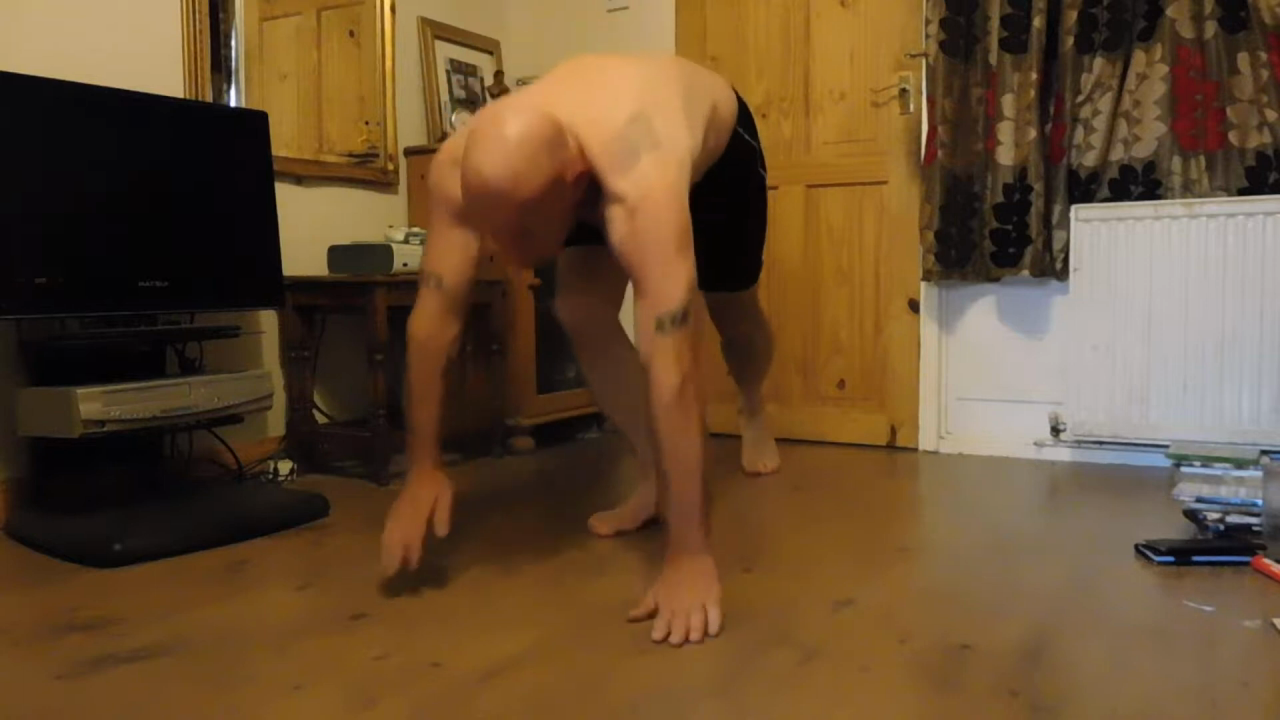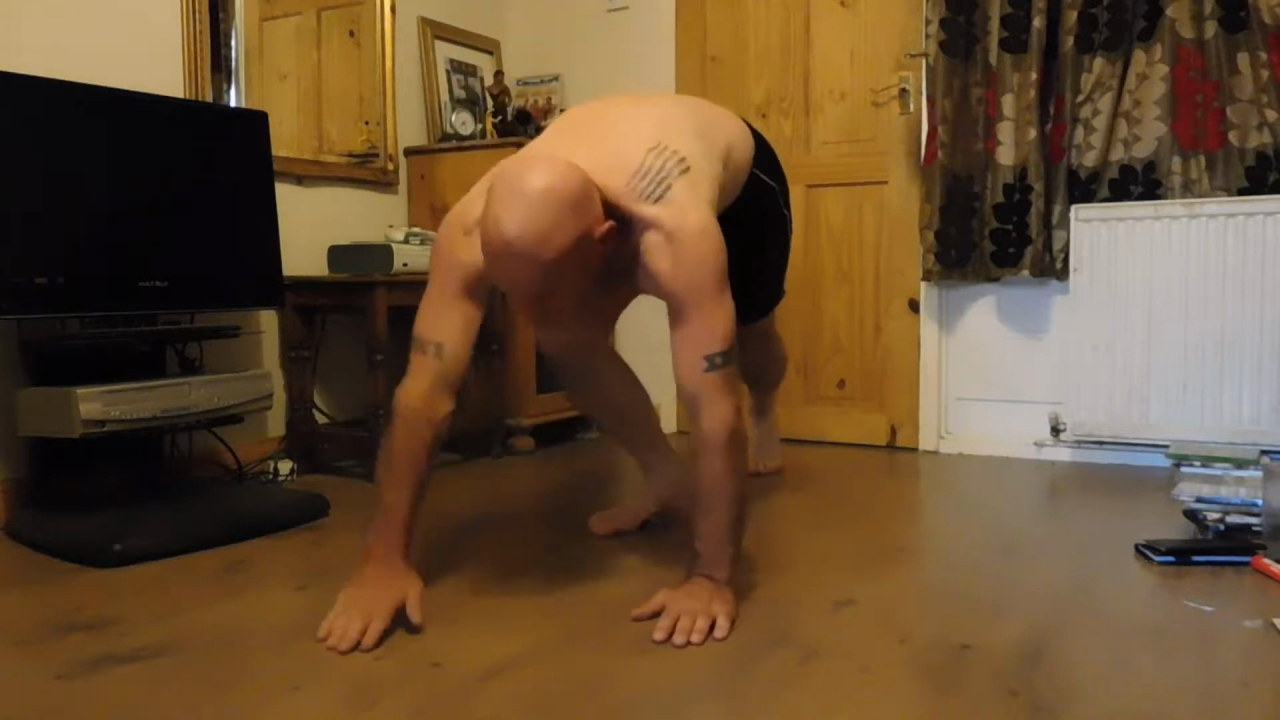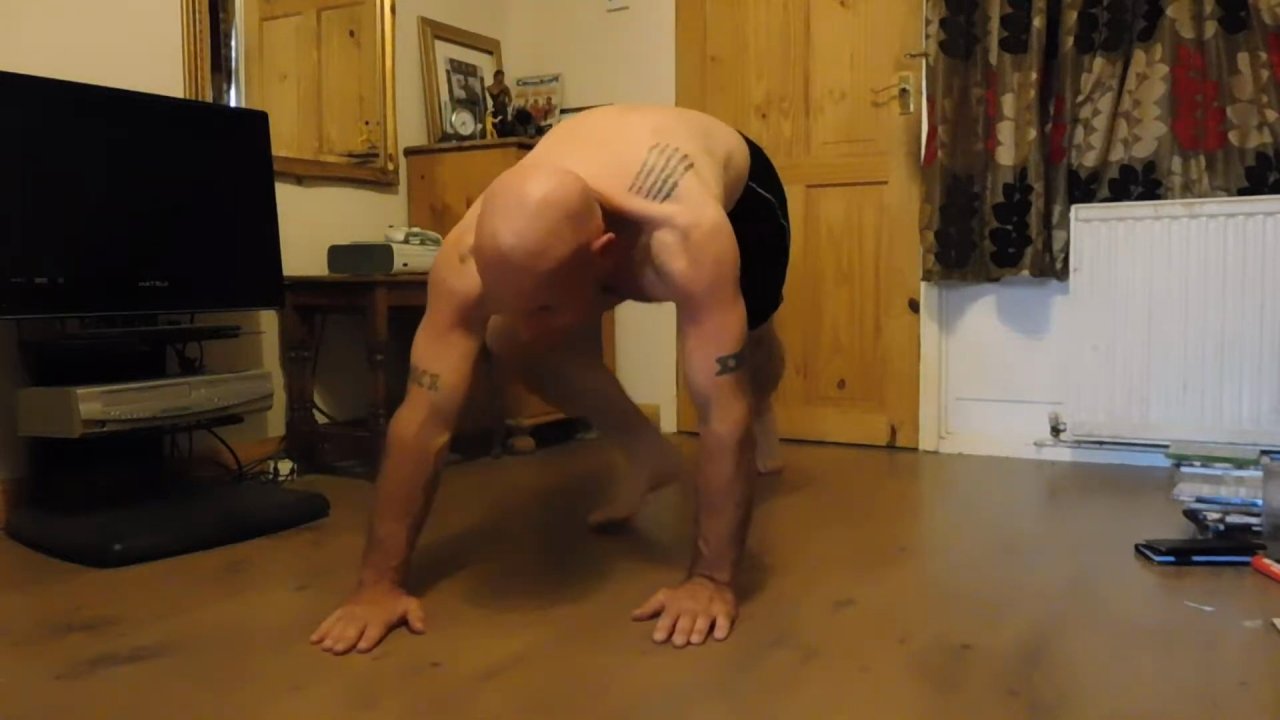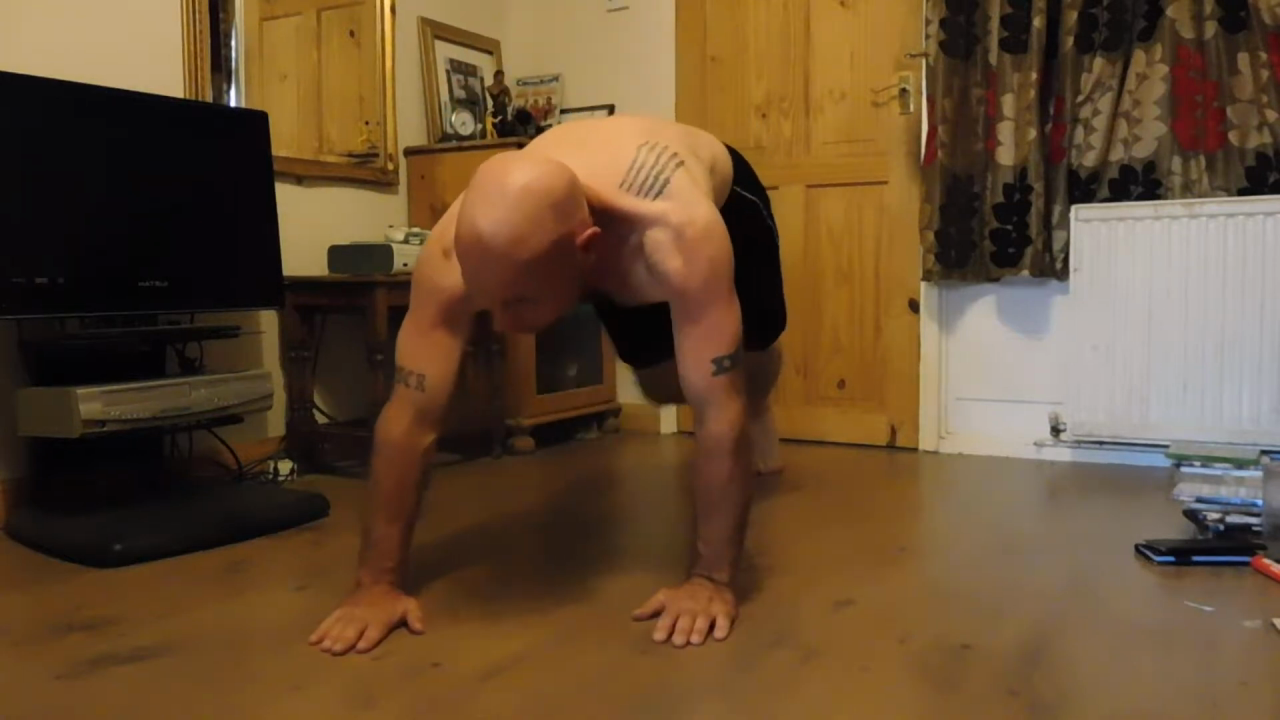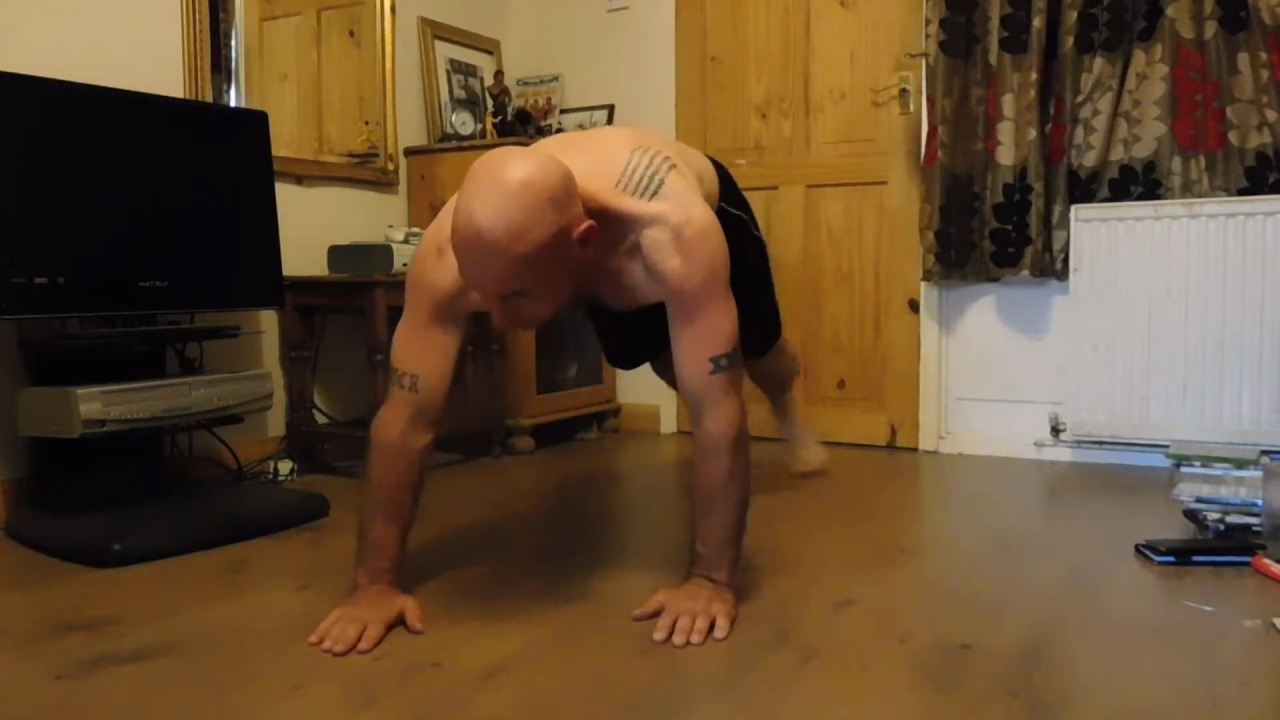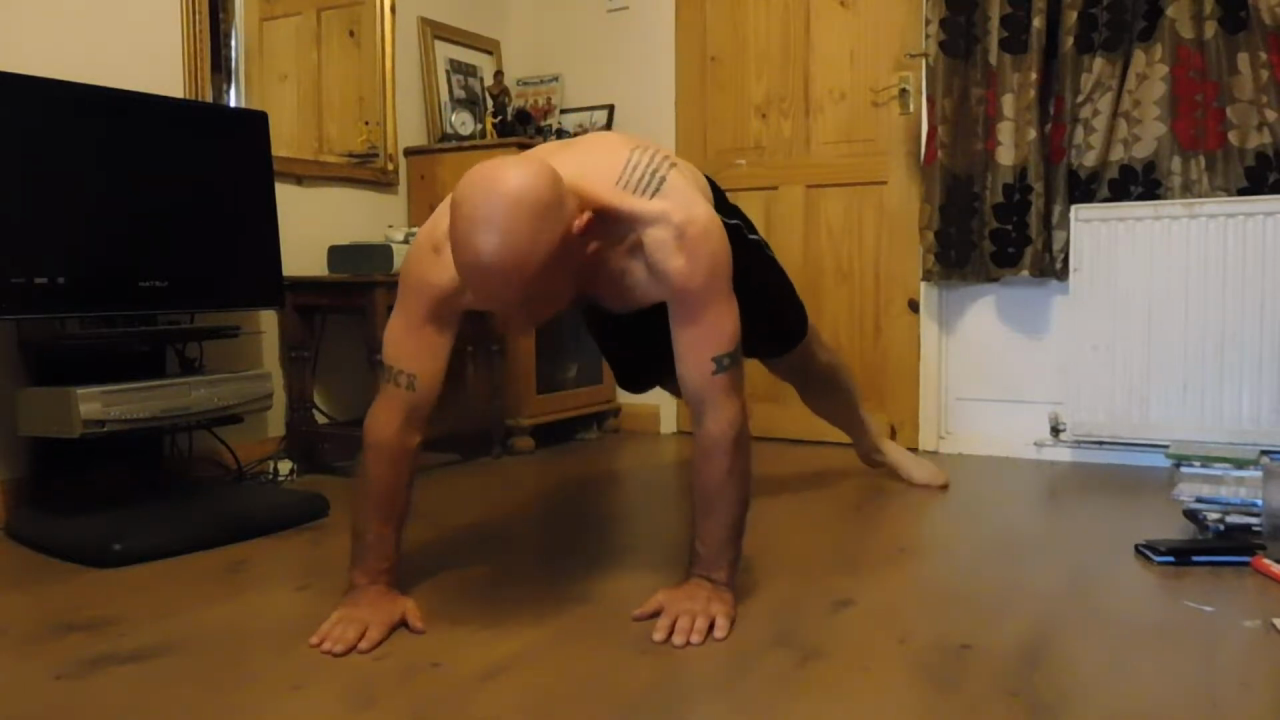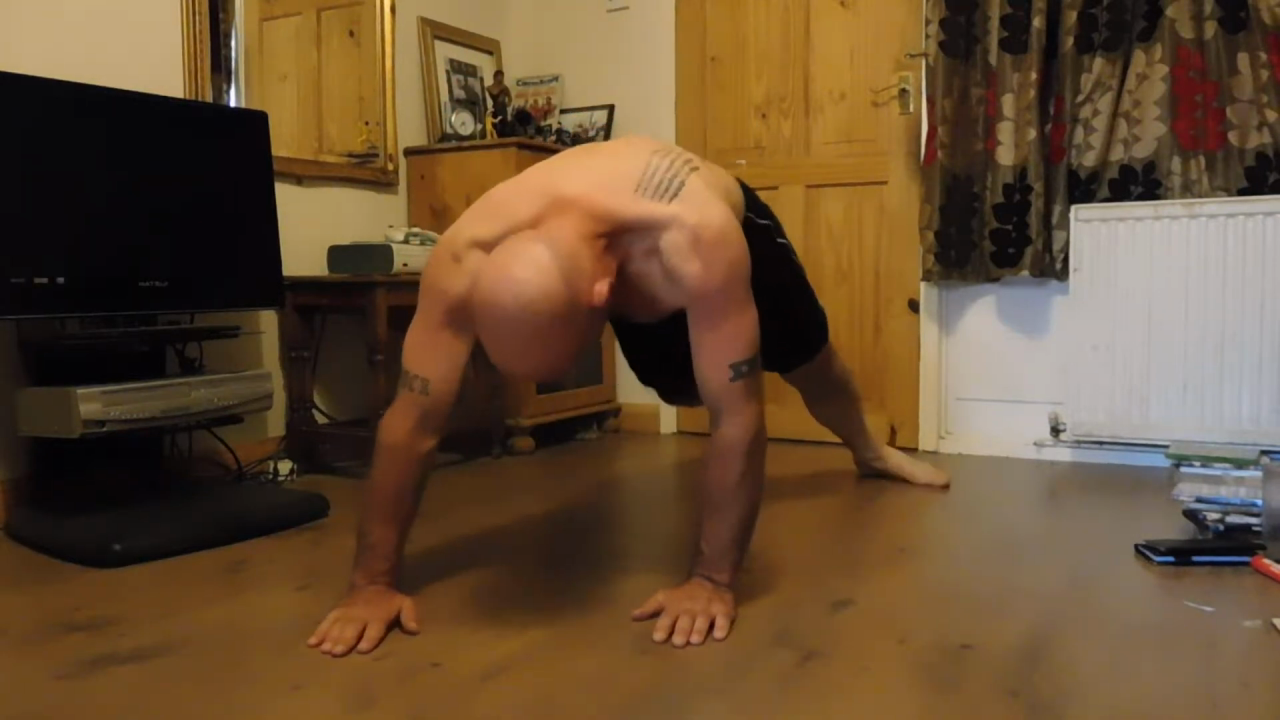
dt=0.4s
person 1, frame 1
left shoulder: (638, 190)
right shoulder: (462, 166)
left elbow: (674, 371)
right elbow: (433, 317)
left wrist: (692, 557)
right wrist: (423, 471)
left hip: (717, 137)
left knee: (732, 307)
right knee: (580, 315)
left ankle: (756, 417)
right ankle: (662, 480)
person 1, frame 2
left shoulder: (675, 233)
right shoulder: (474, 231)
left elbow: (713, 411)
right elbow: (423, 393)
left wrist: (711, 578)
right wrist: (384, 558)
left hip: (739, 176)
right hip: (617, 170)
left knee: (748, 331)
right knee: (566, 343)
left ankle: (764, 418)
right ankle: (667, 477)
person 1, frame 3
left shoulder: (685, 233)
right shoulder: (473, 254)
left elbow: (724, 413)
right elbow: (422, 419)
left wrist: (712, 579)
right wrist: (379, 581)
left hip: (736, 186)
left knee: (751, 337)
right knee: (508, 345)
left ankle: (763, 417)
right ankle: (646, 451)
person 1, frame 4
left shoulder: (680, 232)
right shoulder: (456, 249)
left elbow: (719, 413)
right elbow: (409, 417)
left wrist: (711, 579)
right wrist: (377, 581)
left hip: (722, 194)
left knee: (753, 348)
right knee: (663, 385)
left ankle: (760, 413)
person 1, frame 5
left shoulder: (670, 234)
right shoulder: (455, 247)
left elbow: (718, 409)
right elbow: (409, 418)
left wrist: (711, 580)
right wrist: (374, 583)
left hip: (701, 203)
left knee: (758, 351)
right knee: (679, 370)
left ankle: (790, 420)
person 1, frame 6
left shoulder: (679, 233)
right shoulder: (444, 249)
left elbow: (719, 411)
right elbow: (396, 415)
left wrist: (711, 579)
right wrist: (371, 581)
left hip: (691, 239)
left knee: (797, 357)
right knee: (676, 381)
left ankle: (871, 443)
person 1, frame 7
left shoulder: (697, 238)
right shoulder: (468, 257)
left elbow: (736, 416)
right elbow: (412, 419)
left wrist: (712, 579)
right wrist: (372, 581)
left hip: (740, 232)
right hip: (639, 282)
left knee: (810, 364)
right knee: (683, 392)
left ankle: (868, 451)
